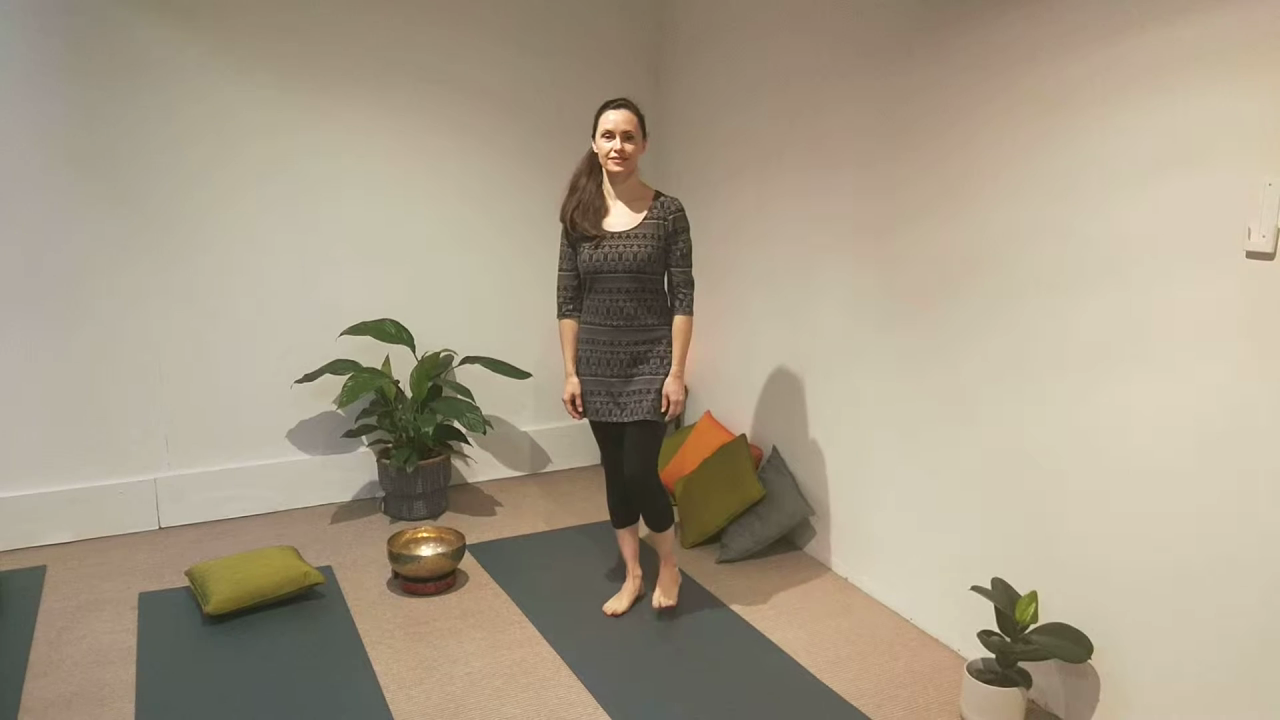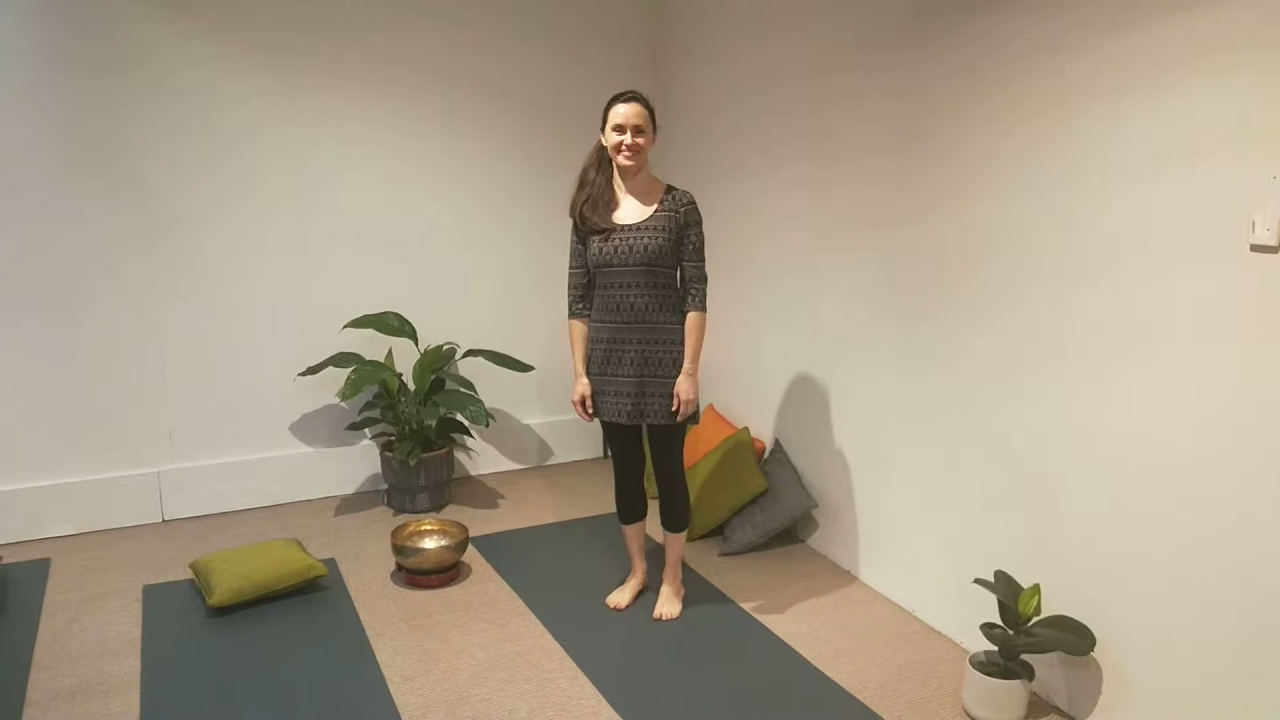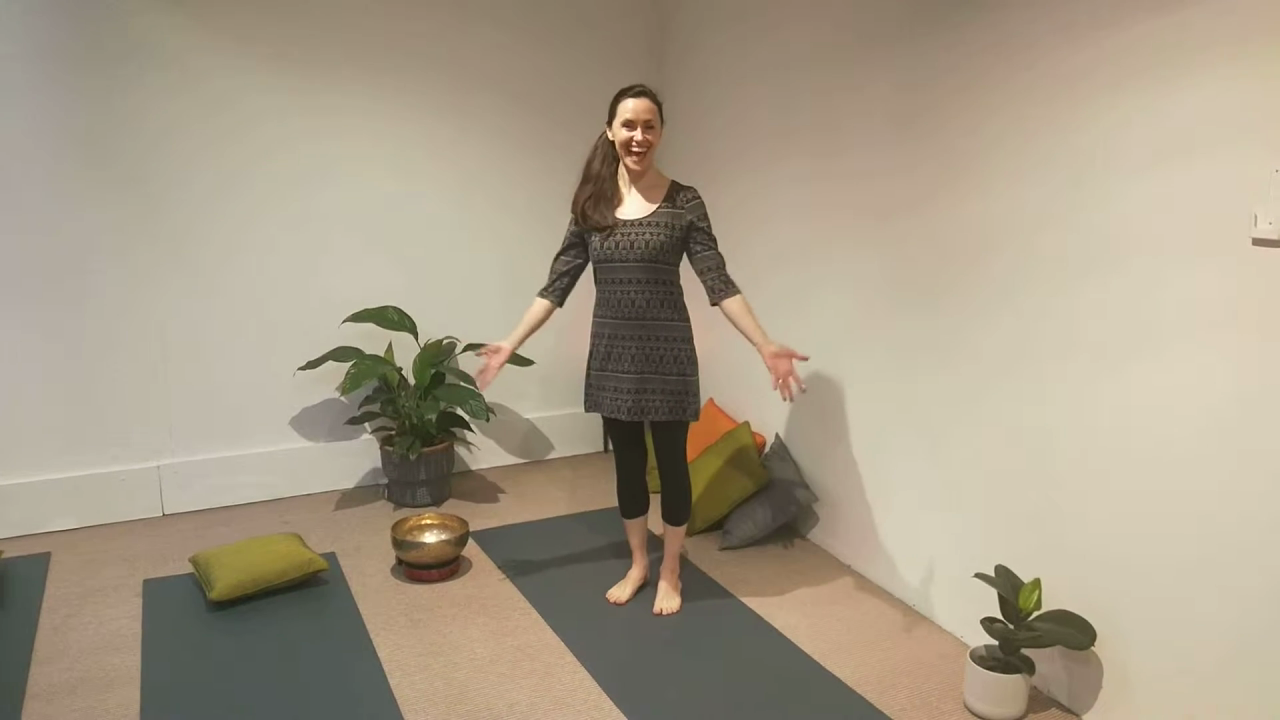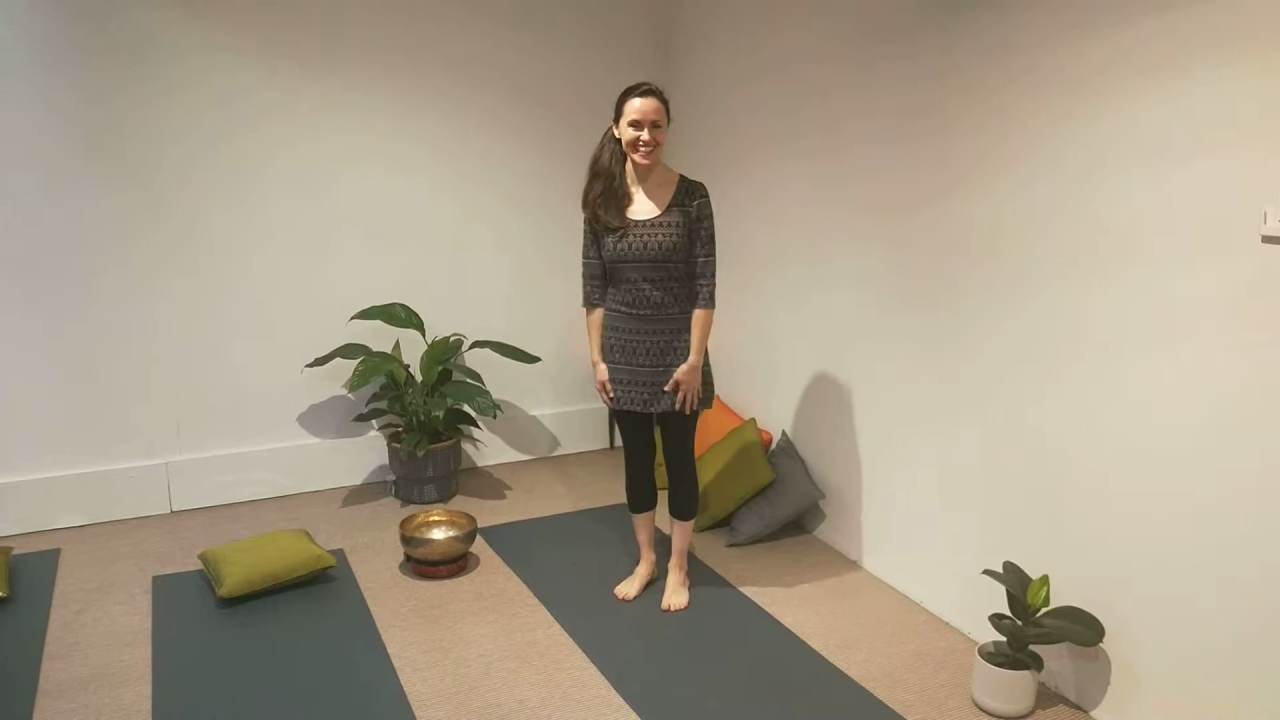
dt=1s
person 1, frame 1
left shoulder: (668, 212)
right shoulder: (580, 213)
left elbow: (682, 298)
right elbow: (568, 300)
left wrist: (677, 372)
right wrist: (570, 372)
left hip: (650, 359)
right hip: (597, 361)
left knee: (640, 470)
right knee: (615, 472)
left ankle: (668, 564)
right ankle: (633, 575)
person 1, frame 2
left shoulder: (679, 206)
right shoulder: (589, 209)
left elbow: (695, 295)
right elbow: (578, 299)
left wrist: (690, 369)
right wrist: (580, 373)
left hip: (663, 358)
right hip: (609, 360)
left knee: (668, 468)
right knee: (625, 469)
left ankle: (672, 578)
right ankle: (636, 570)
person 1, frame 3
left shoulder: (684, 202)
right shoulder: (591, 202)
left elbow: (719, 282)
right elbow: (558, 282)
left wrist: (766, 346)
right wrist: (512, 342)
left hip: (666, 352)
right hip: (611, 352)
left knee: (670, 462)
right knee: (627, 462)
left ankle: (670, 572)
right ankle: (638, 563)
person 1, frame 4
left shoulder: (692, 197)
right shoulder: (602, 199)
left elbow: (705, 286)
right elbow: (594, 287)
left wrist: (695, 359)
right wrist: (596, 358)
left hip: (676, 347)
right hip: (624, 348)
left knee: (679, 458)
right knee: (637, 457)
left ankle: (678, 568)
right ankle: (645, 560)
